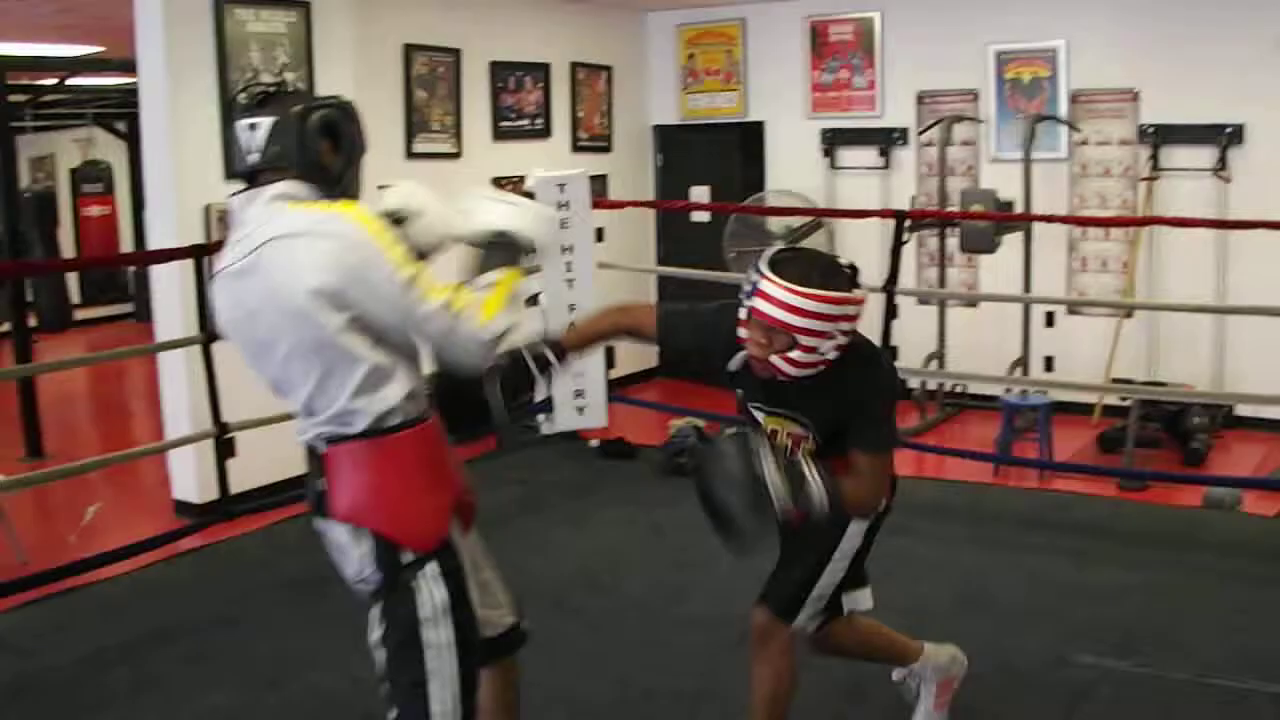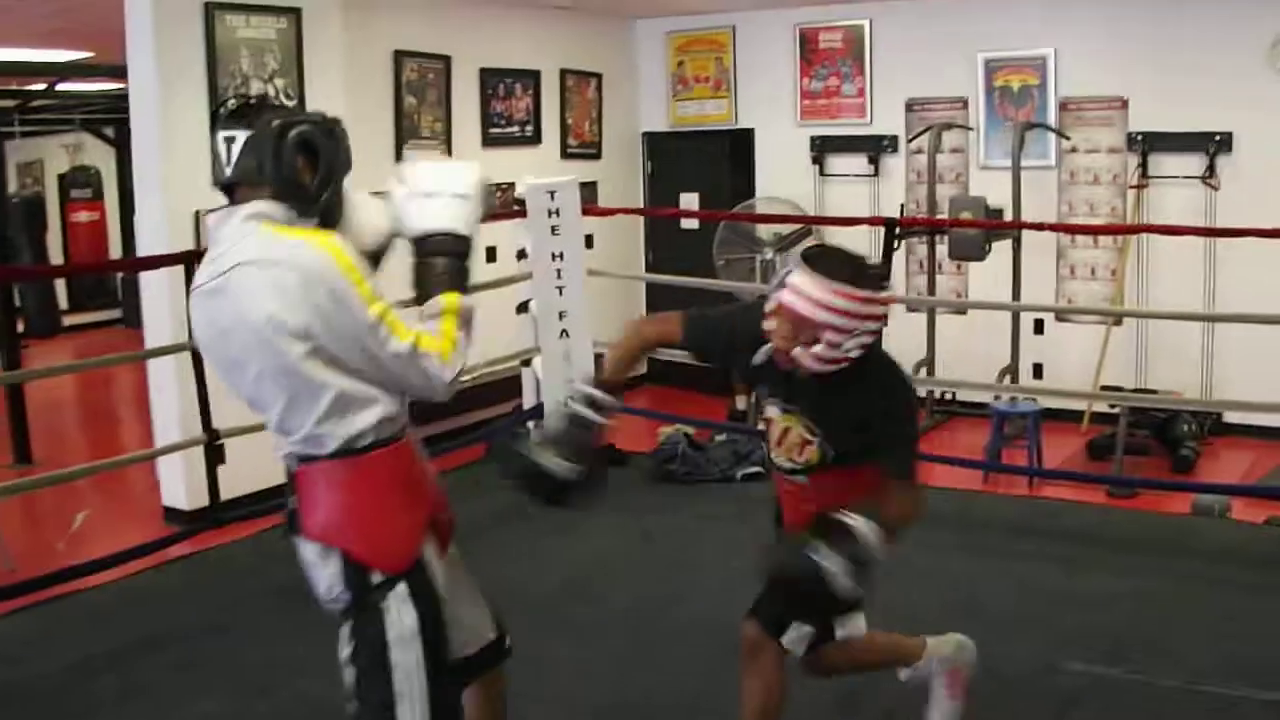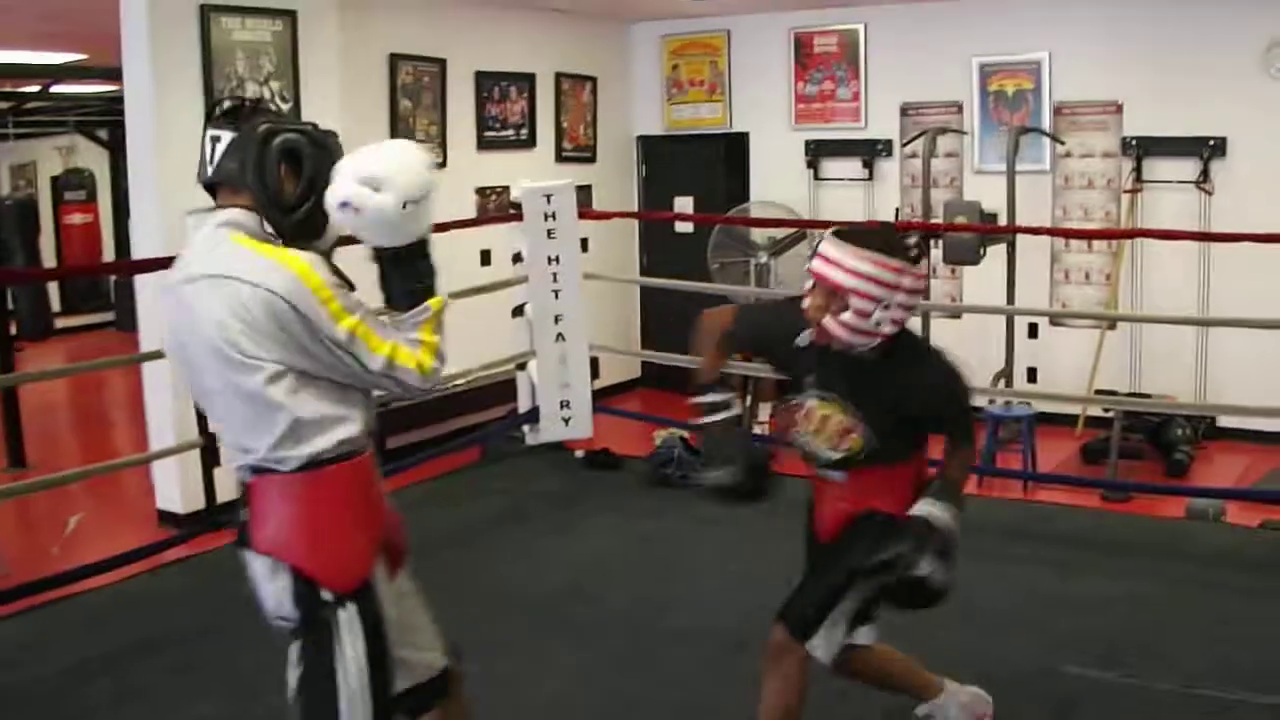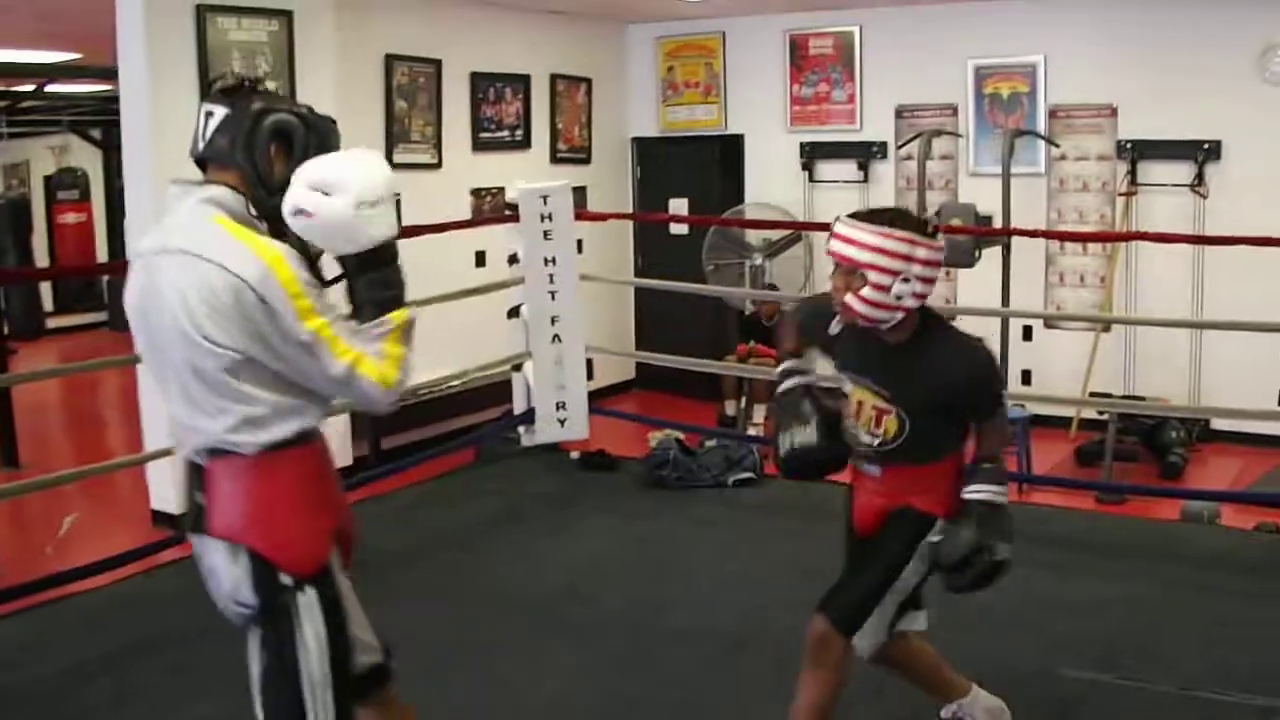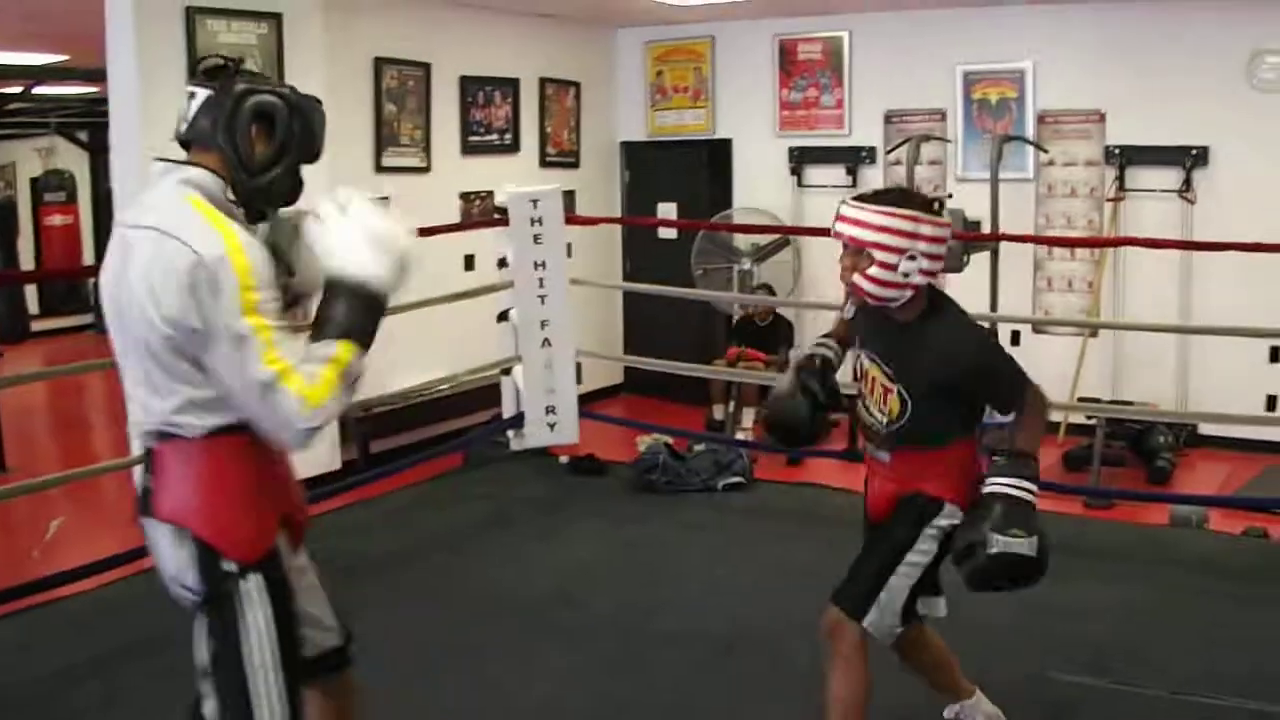
dt=0.1s
person 1, frame 1
left shoulder: (232, 273)
right shoulder: (339, 231)
right elbow: (468, 335)
left wrist: (389, 233)
right wrist: (509, 247)
left hip: (352, 474)
right hip: (394, 479)
left knee: (495, 642)
person 1, frame 2
left shoulder: (211, 285)
right shoulder: (311, 259)
right elbow: (432, 369)
left wrist: (354, 242)
right wrist: (447, 249)
left hip: (334, 490)
right hip: (369, 498)
left knee: (478, 656)
person 1, frame 3
left shoulder: (186, 279)
right shoulder: (281, 276)
right elbow: (410, 367)
left wrist: (320, 243)
right wrist: (405, 247)
left hip: (282, 508)
right hip: (323, 514)
person 1, frame 4
left shoulder: (160, 246)
right shoulder: (256, 263)
right elbow: (375, 383)
left wrist: (298, 244)
right wrist: (374, 256)
left hip: (237, 492)
right hip: (276, 502)
person 1, frame 5
left shoulder: (149, 221)
right shoulder: (217, 245)
right elbow: (298, 412)
right wrist: (359, 303)
left hip: (221, 480)
right hip: (218, 486)
left knee: (320, 663)
person 2, frame 1
left shoulder: (866, 375)
right shoulder: (736, 327)
left elbow: (868, 484)
right elbow: (628, 317)
left hip: (848, 498)
left knee: (771, 624)
right knee: (828, 628)
right ankle: (930, 663)
person 2, frame 2
left shoulder: (884, 391)
right shoulder: (759, 332)
left elbow: (901, 497)
right elbow: (652, 328)
left wrist: (849, 545)
right wrist: (584, 411)
left hip: (848, 513)
right hip: (800, 504)
left knee: (760, 636)
right knee: (820, 652)
right ankle: (936, 656)
person 2, frame 3
left shoulder: (921, 375)
right shoulder: (794, 328)
left elbow: (963, 438)
right elbow: (715, 323)
left wrist: (934, 515)
right wrist: (717, 410)
left hip: (883, 514)
right hip: (828, 502)
left knee: (787, 642)
right knee: (840, 649)
person 2, frame 4
left shoulder: (957, 362)
right shoulder: (838, 317)
left elbow: (992, 420)
right elbow: (795, 321)
left wrist: (986, 495)
right wrist: (797, 390)
left hip: (920, 509)
right hip: (868, 495)
left knee: (827, 636)
right knee: (885, 638)
person 2, frame 5
left shoulder: (960, 344)
right shoulder: (871, 304)
left elbow: (1031, 410)
left wrist: (1014, 497)
right wrist: (814, 366)
left hip: (937, 496)
right hip: (887, 485)
left knee: (845, 625)
right knee: (901, 622)
